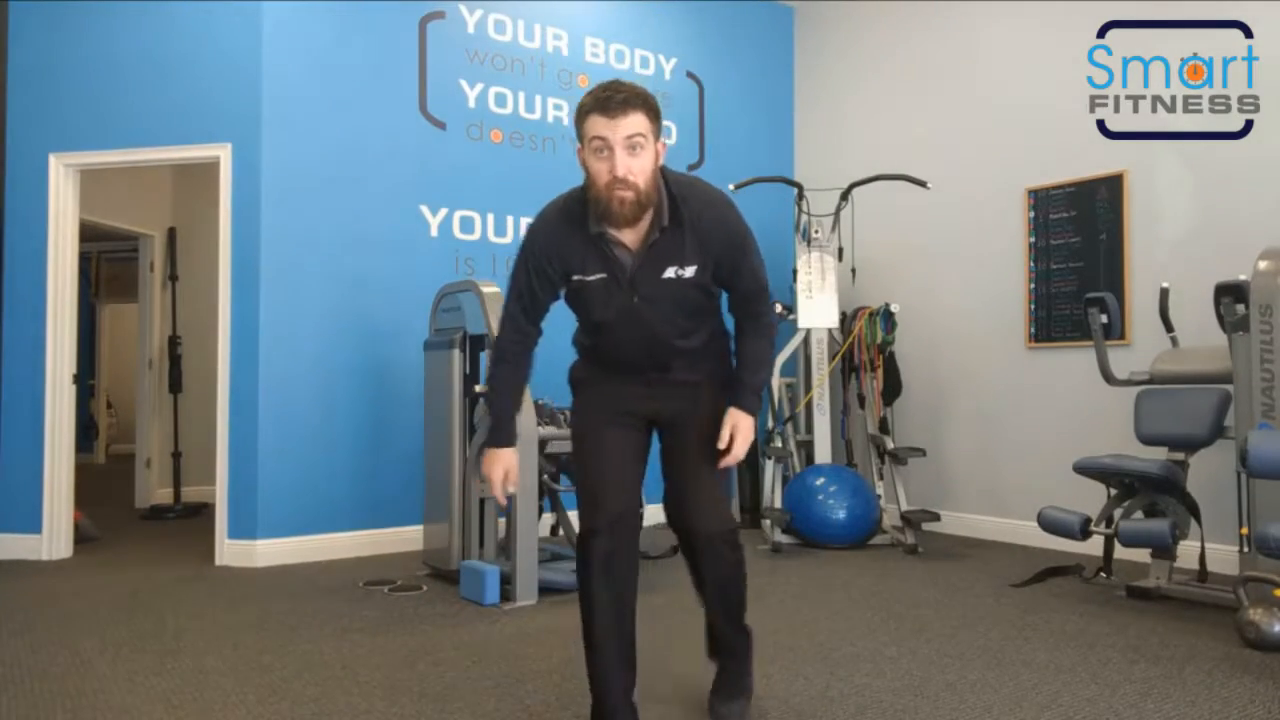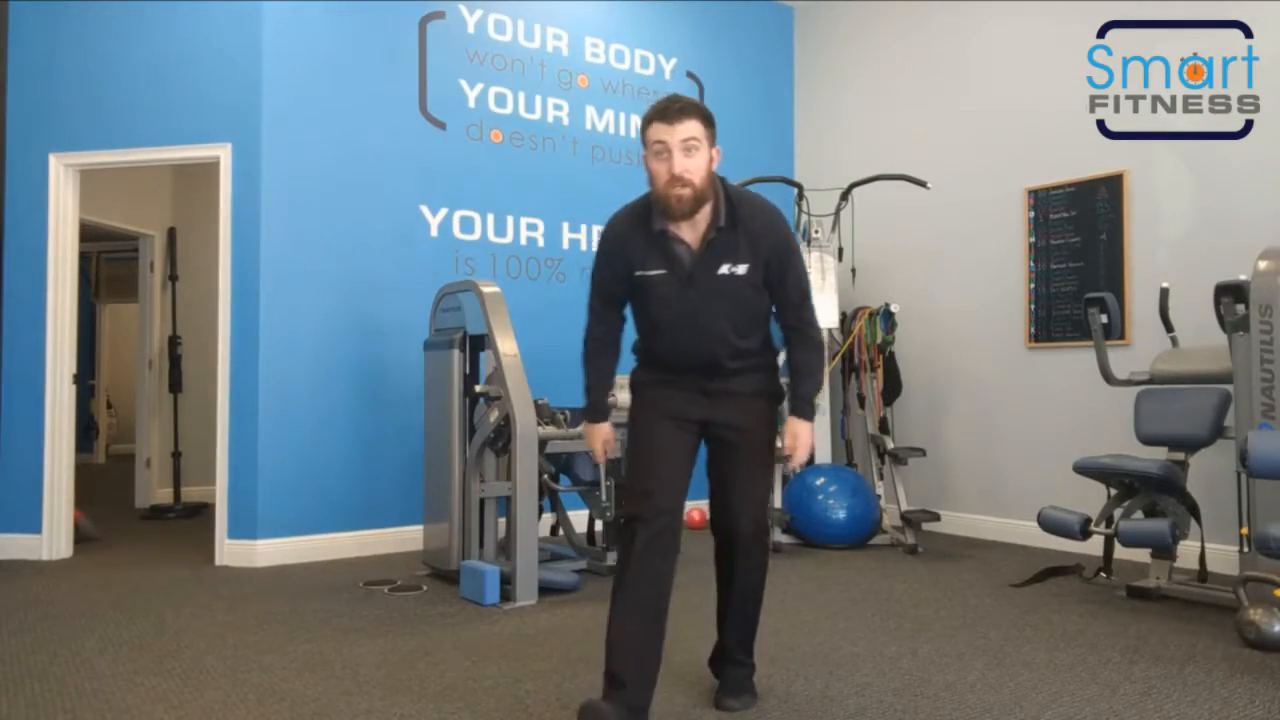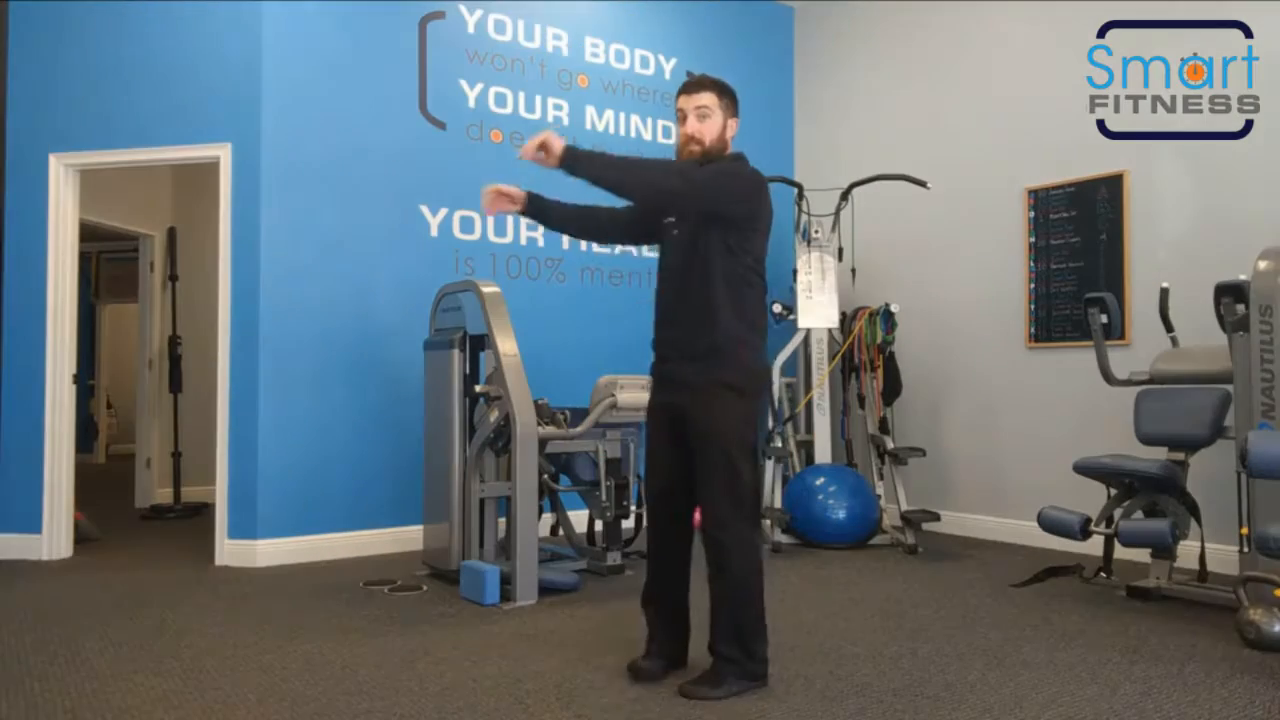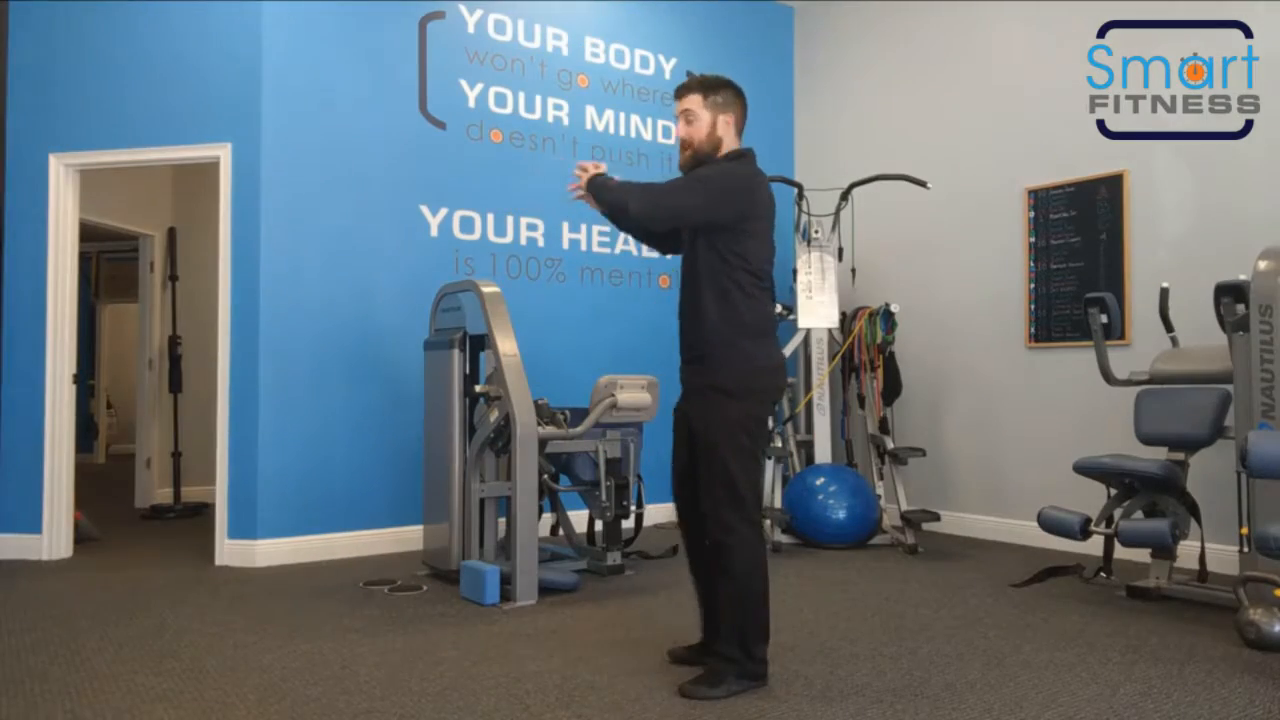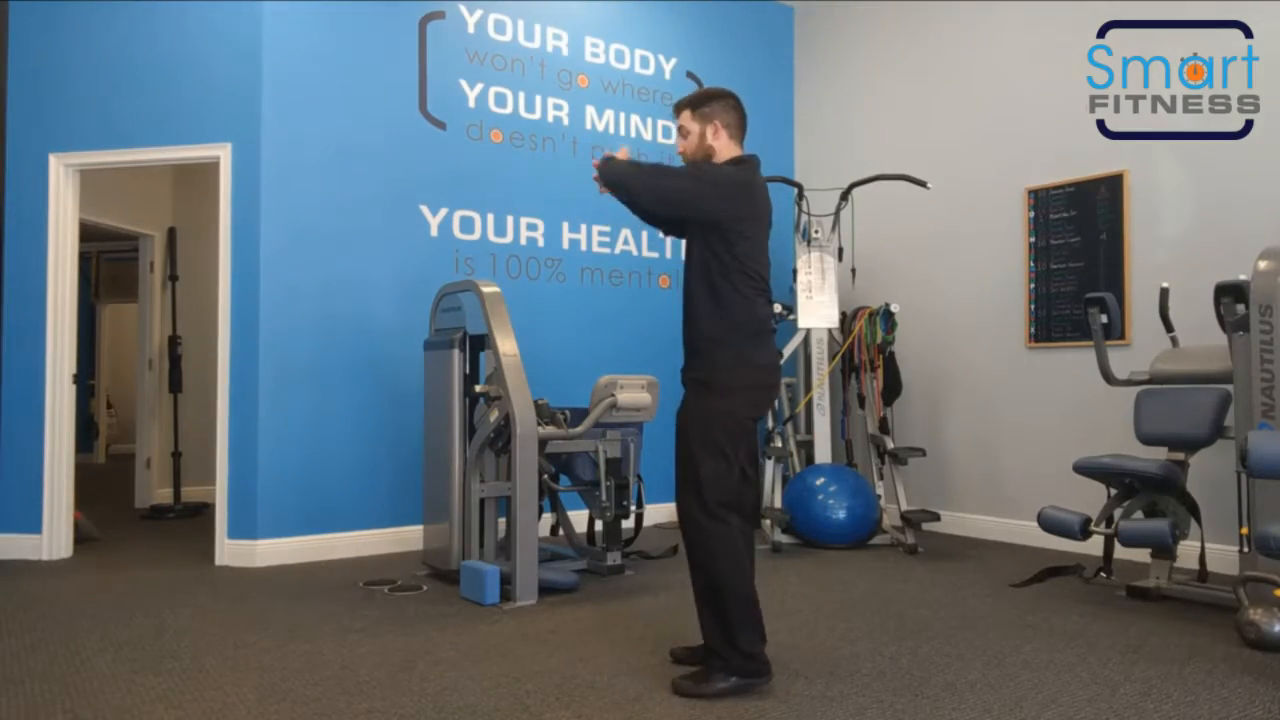
dt=0.4s
person 1, frame 1
left shoulder: (710, 213)
right shoulder: (556, 229)
left elbow: (755, 312)
right elbow: (517, 333)
left wrist: (746, 401)
right wrist: (501, 438)
left hip: (698, 381)
right hip: (606, 385)
left knee: (707, 528)
right knee: (605, 533)
left ankle: (732, 658)
person 1, frame 2
left shoulder: (761, 223)
right shoulder: (625, 233)
left elbow: (798, 322)
right elbow: (604, 325)
left wrist: (801, 409)
right wrist: (596, 410)
left hip: (744, 392)
right hip: (662, 391)
left knee: (743, 530)
right knee: (648, 523)
left ankle: (735, 667)
person 1, frame 3
left shoulder: (741, 185)
right shoulder: (678, 199)
left elbow: (655, 179)
right elbow: (612, 224)
left wrist: (569, 154)
right wrist: (531, 205)
left hip: (729, 382)
right hip: (674, 377)
left knee: (728, 519)
right knee: (665, 512)
left ankle: (742, 661)
right ankle: (667, 644)
person 1, frame 4
left shoulder: (737, 183)
right shoulder: (716, 184)
left elbow: (651, 204)
right elbow: (669, 233)
left wrist: (599, 186)
right wrist: (608, 199)
left hip: (737, 379)
right hip: (712, 376)
left knee: (731, 517)
right knee: (700, 512)
left ankle: (745, 659)
right ankle: (722, 638)
person 1, frame 5
left shoulder: (728, 185)
right shoulder: (728, 190)
left elbow: (636, 176)
right elbow: (676, 218)
left wrist: (612, 168)
right wrist: (625, 191)
left hip: (728, 375)
right hip: (736, 370)
left knee: (706, 509)
right knee: (728, 508)
left ankle: (741, 656)
right ankle: (731, 642)
